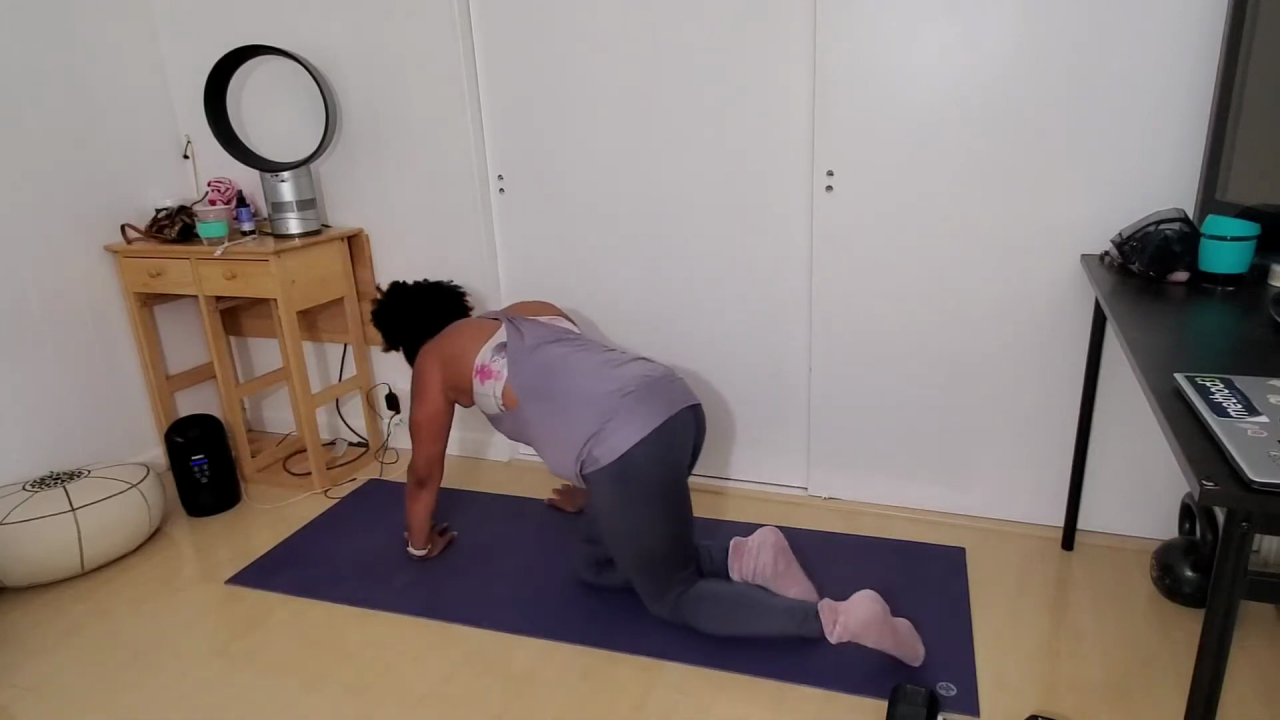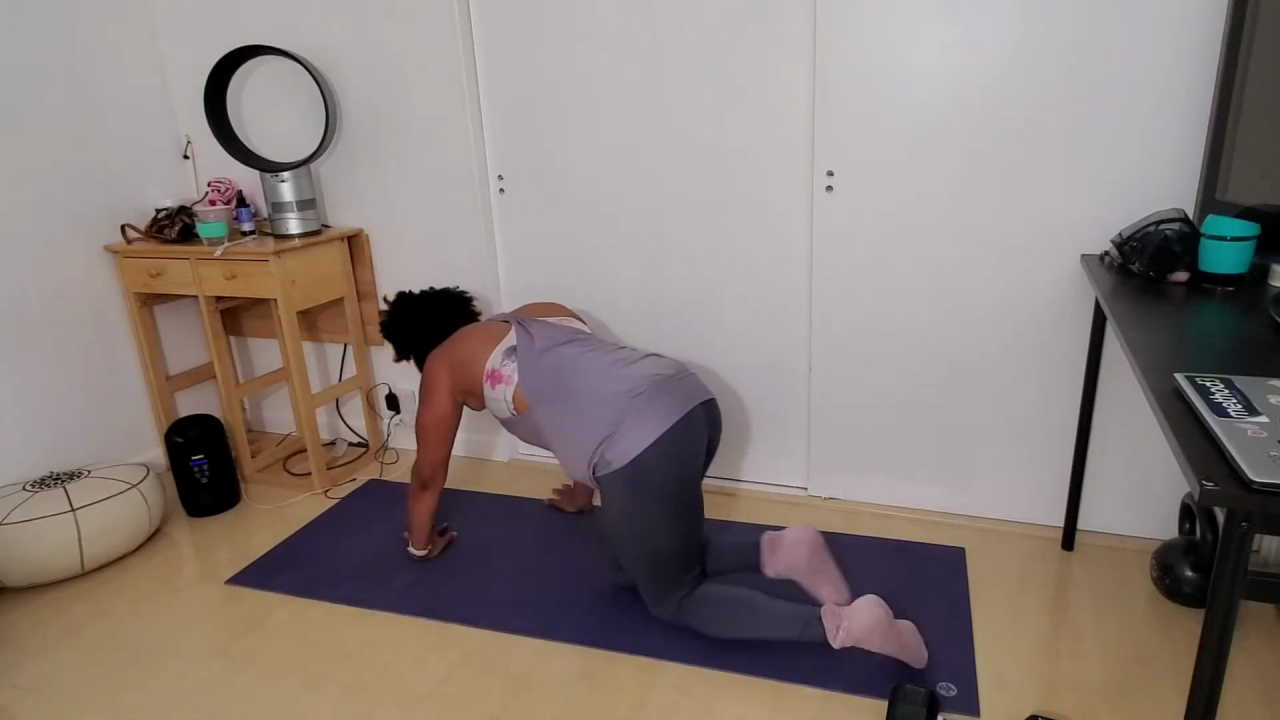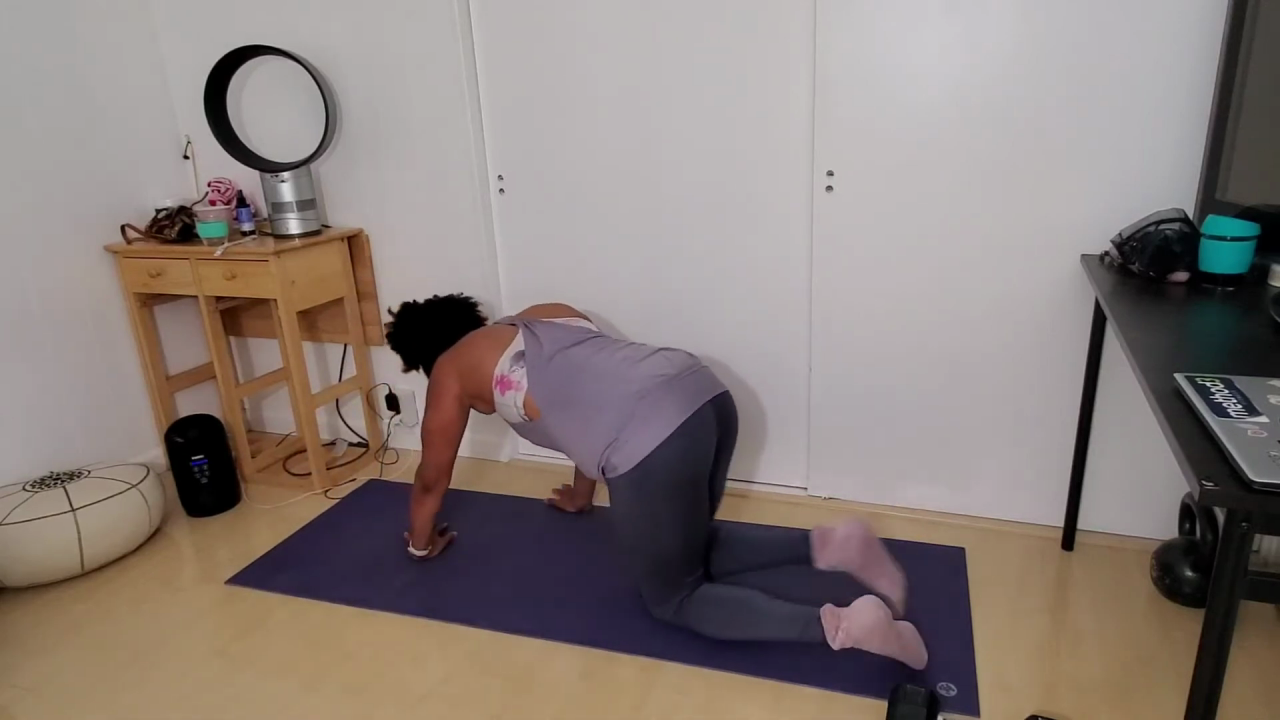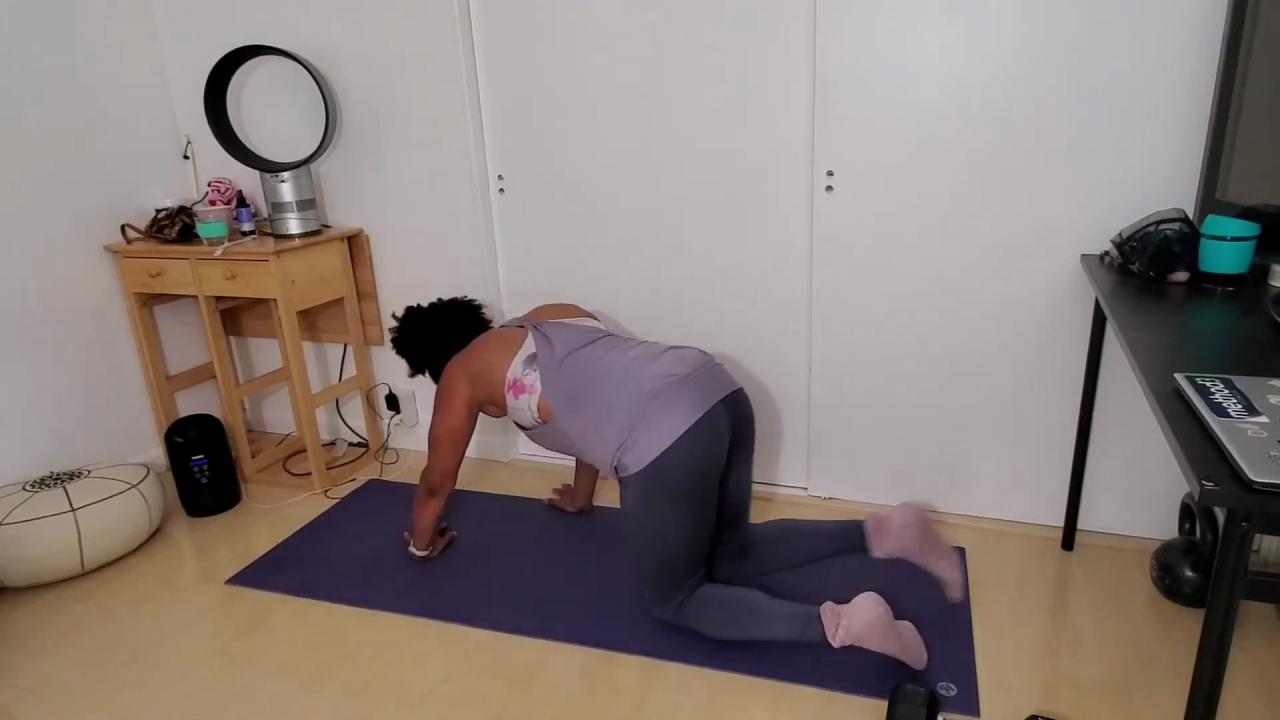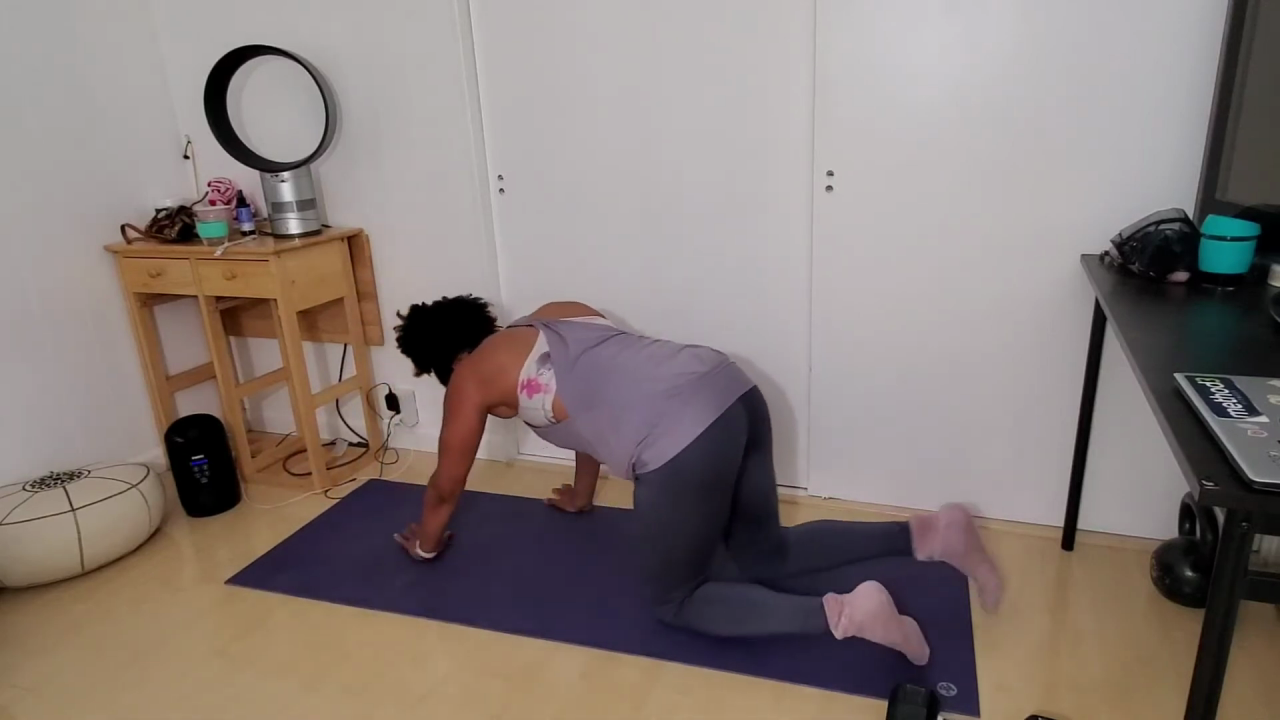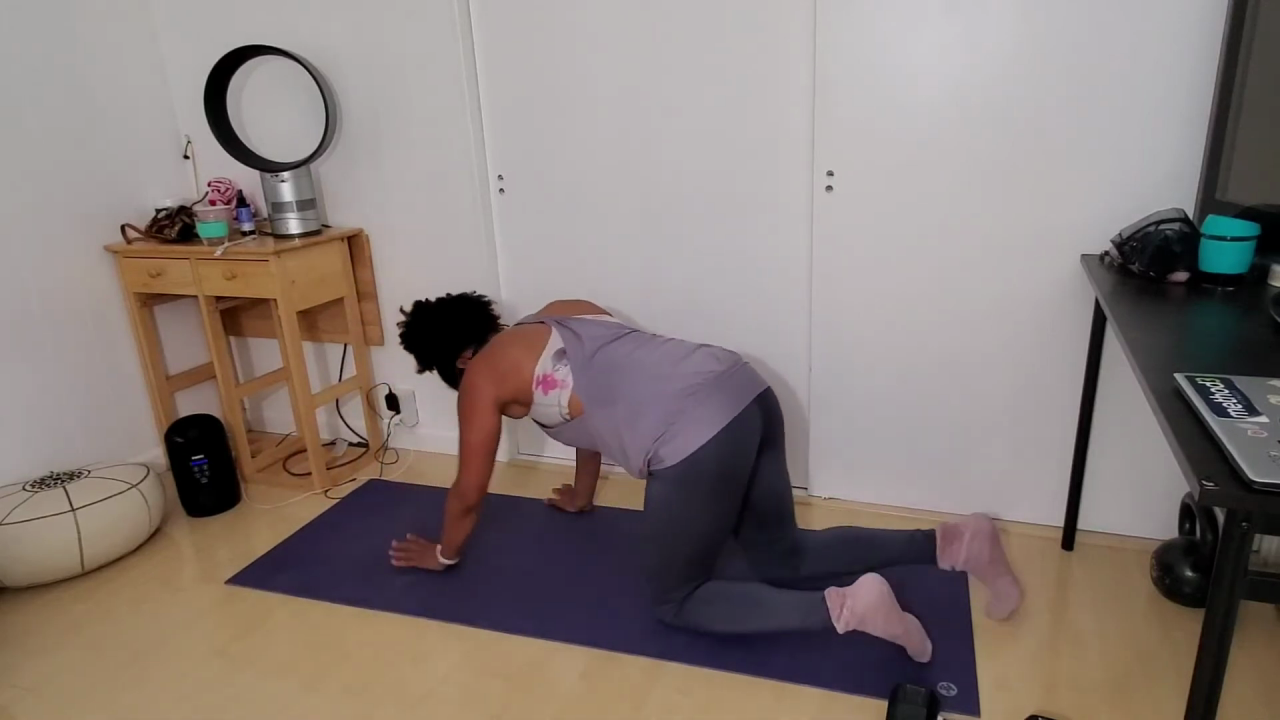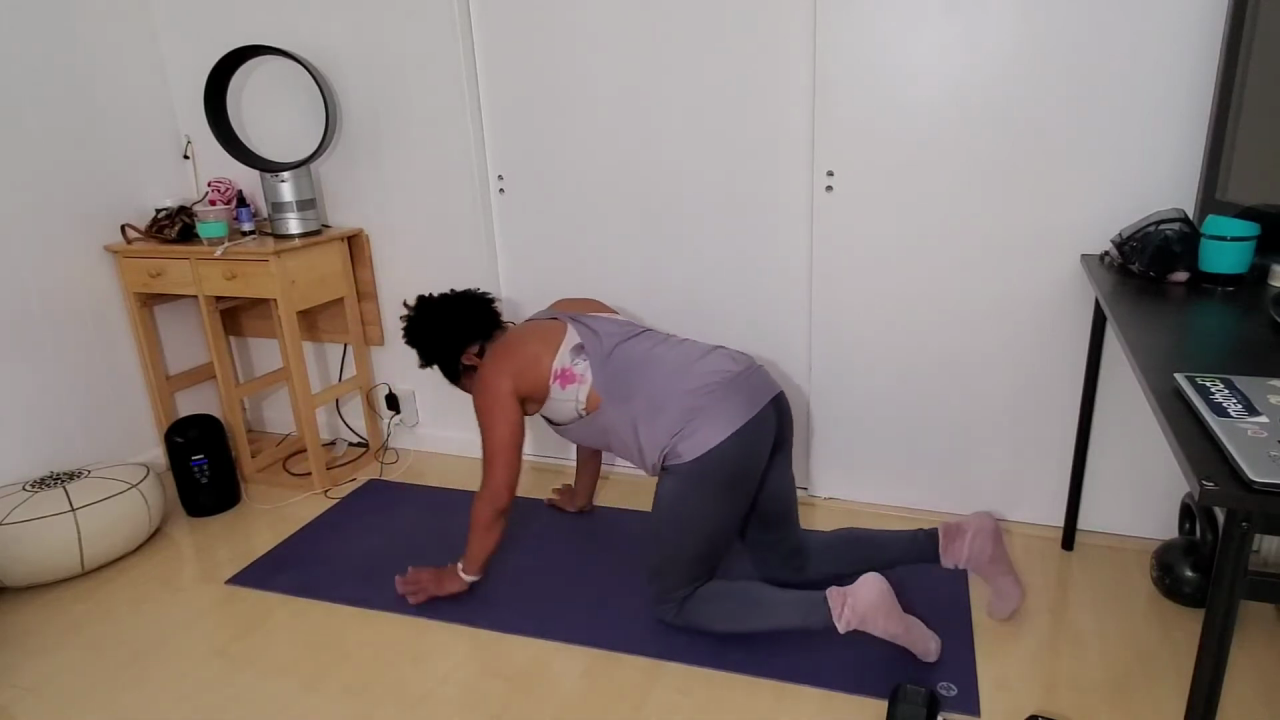
dt=0.1s
person 1, frame 1
left shoulder: (434, 359)
right shoulder: (530, 310)
left elbow: (424, 473)
left wrist: (420, 541)
right wrist: (579, 492)
left hip: (629, 445)
right hip: (675, 402)
left knee: (671, 597)
right knee: (600, 567)
left ankle: (838, 617)
right ankle: (747, 553)
person 1, frame 2
left shoulder: (443, 364)
right shoulder: (541, 311)
left elbow: (428, 475)
left wrist: (421, 542)
right wrist: (581, 492)
left hip: (640, 446)
right hip: (690, 400)
left knee: (675, 600)
right knee: (642, 555)
left ankle: (842, 623)
right ankle: (777, 551)
person 1, frame 3
left shoulder: (453, 370)
right shoulder: (547, 313)
left elbow: (431, 479)
left wrist: (421, 542)
right wrist: (580, 494)
left hip: (654, 441)
right hip: (702, 393)
left knee: (675, 598)
right knee: (689, 551)
left ankle: (839, 625)
right ankle: (828, 544)
person 1, frame 4
left shoulder: (461, 374)
right shoulder: (553, 315)
left elbow: (435, 482)
left wrist: (421, 543)
right wrist: (580, 494)
left hip: (667, 443)
right hip: (716, 392)
left knee: (677, 601)
right knee: (730, 554)
left ankle: (842, 622)
right ankle: (884, 533)
person 1, frame 5
left shoulder: (472, 377)
right shoulder: (557, 316)
left elbow: (447, 486)
left wrist: (427, 544)
right wrist: (581, 495)
left hip: (683, 442)
right hip: (732, 393)
left knee: (676, 600)
right knee: (767, 556)
left ankle: (841, 612)
right ankle: (932, 531)
person 1, frame 6
left shoulder: (484, 374)
right shoulder: (564, 313)
left elbow: (468, 495)
left wrist: (441, 554)
right wrist: (580, 496)
left hip: (697, 440)
right hip: (744, 392)
left knee: (677, 601)
right knee: (783, 558)
left ankle: (845, 606)
right ankle: (955, 541)
person 1, frame 7
left shoulder: (498, 371)
right shoulder: (564, 315)
left elbow: (496, 497)
left wrist: (461, 575)
right wrist: (581, 495)
left hip: (711, 438)
right hip: (754, 395)
left knee: (675, 600)
right knee: (787, 561)
left ankle: (846, 606)
right ankle: (958, 540)
